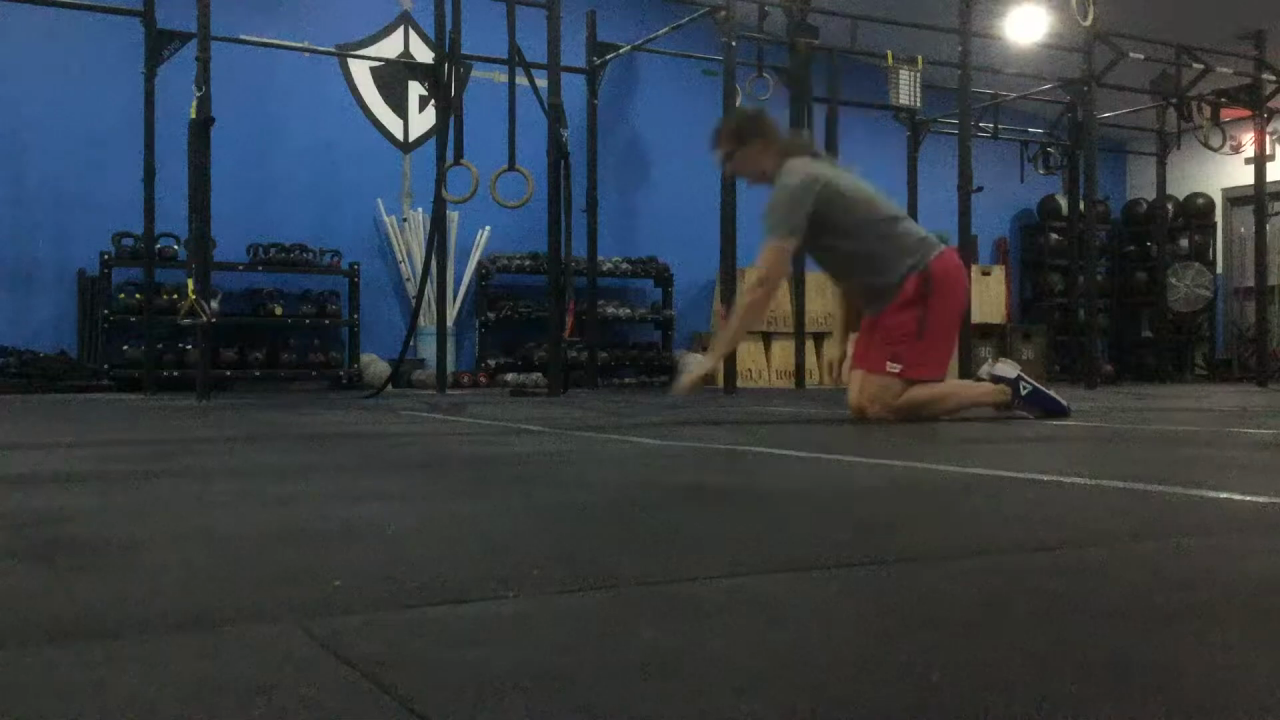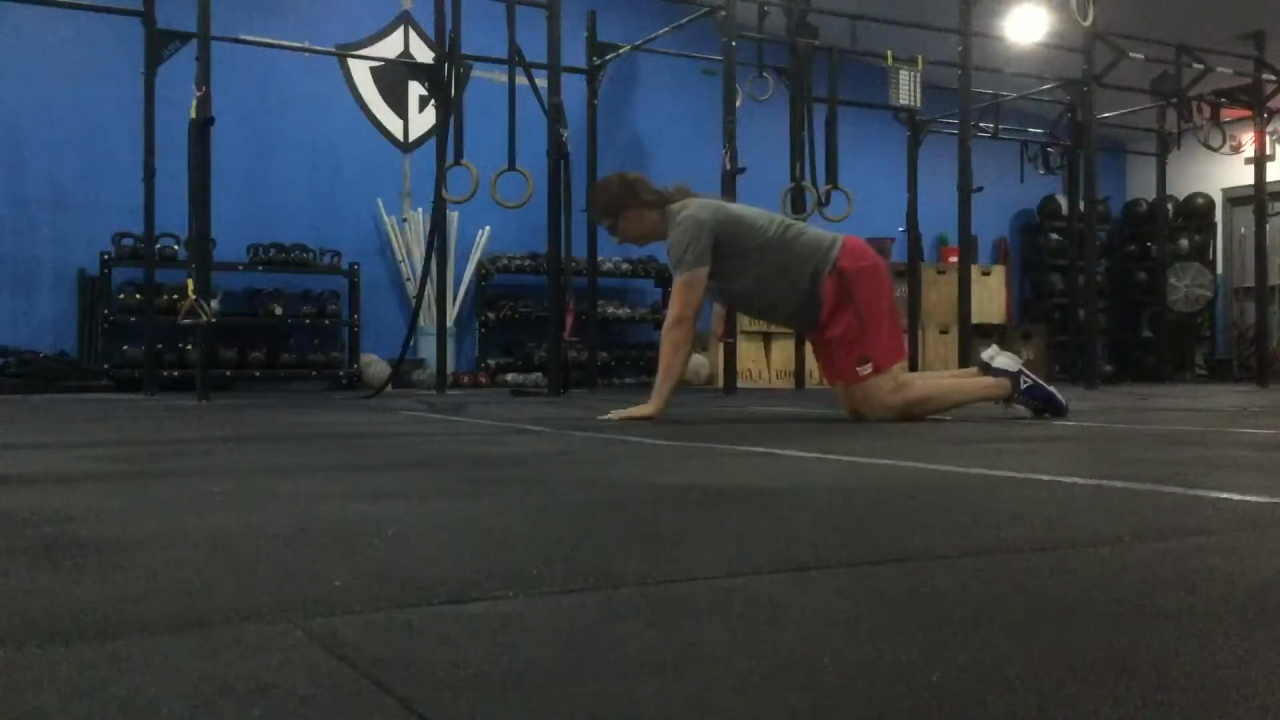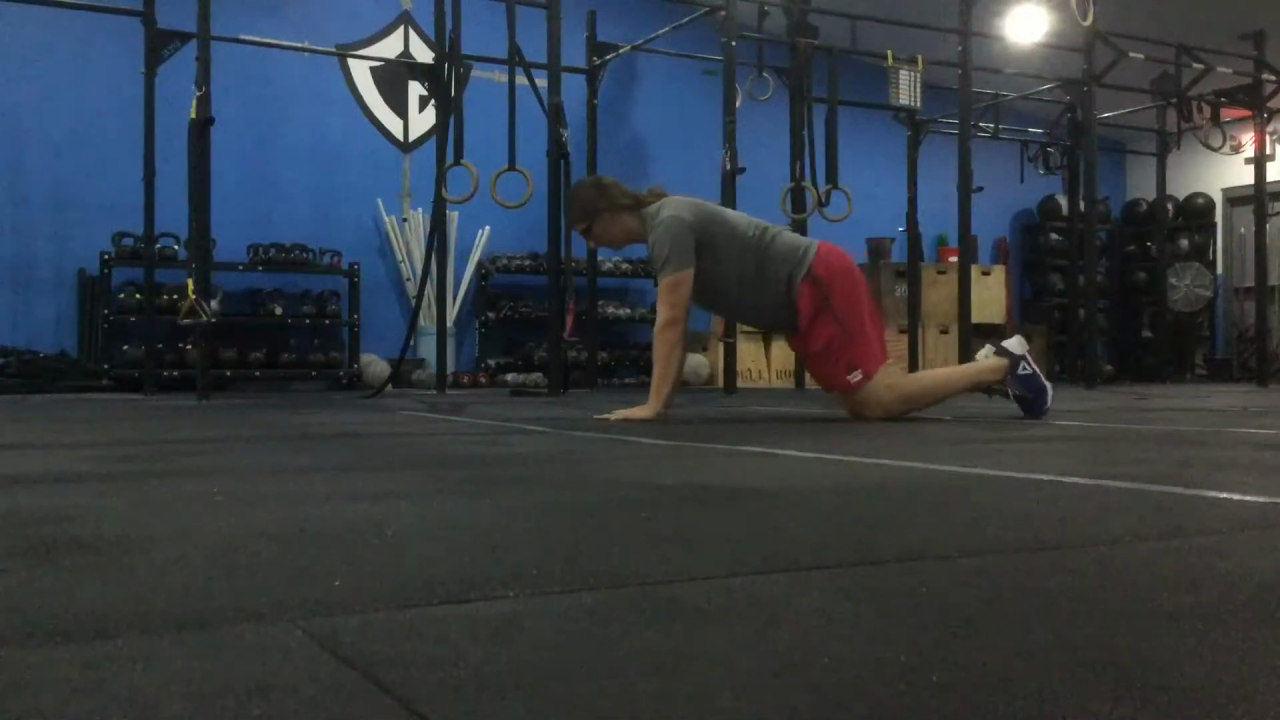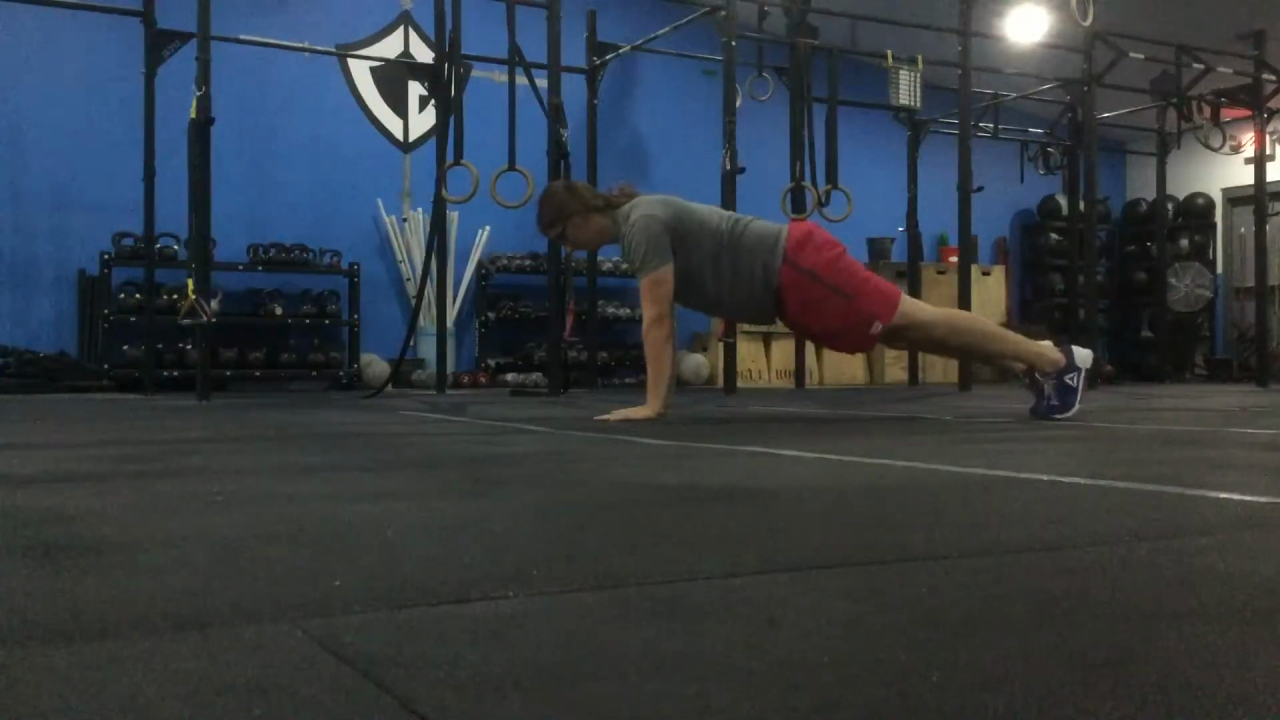
dt=1s
person 1, frame 1
left shoulder: (794, 185)
right shoulder: (807, 177)
left elbow: (763, 284)
left wrist: (712, 357)
right wrist: (844, 339)
left hip: (927, 282)
right hip: (904, 287)
left knee: (878, 405)
right knee: (860, 401)
left ankle: (1007, 389)
right ankle: (991, 382)
person 1, frame 2
left shoulder: (688, 224)
right shoulder: (691, 226)
left elbow: (680, 321)
right elbow: (695, 322)
left wrist: (655, 402)
right wrist: (659, 395)
left hip: (846, 276)
right hip: (832, 288)
left knee: (882, 402)
right knee: (860, 402)
left ankle: (1005, 382)
right ankle: (988, 372)
person 1, frame 3
left shoulder: (668, 224)
right shoulder: (666, 224)
left elbow: (671, 321)
right elbow: (675, 324)
left wrist: (653, 405)
right wrist: (661, 397)
left hip: (819, 282)
right hip: (812, 290)
left knee: (878, 403)
right knee: (870, 398)
left ankle: (1002, 365)
right ankle: (987, 367)
person 1, frame 4
left shoulder: (641, 224)
right shoulder: (639, 219)
left elbow: (657, 319)
right elbow: (662, 319)
left wrist: (653, 404)
right wrist: (660, 395)
left hip: (797, 266)
right hip: (790, 276)
left knee: (920, 322)
right knee: (908, 334)
left ankle: (1056, 361)
right ankle: (1032, 365)
